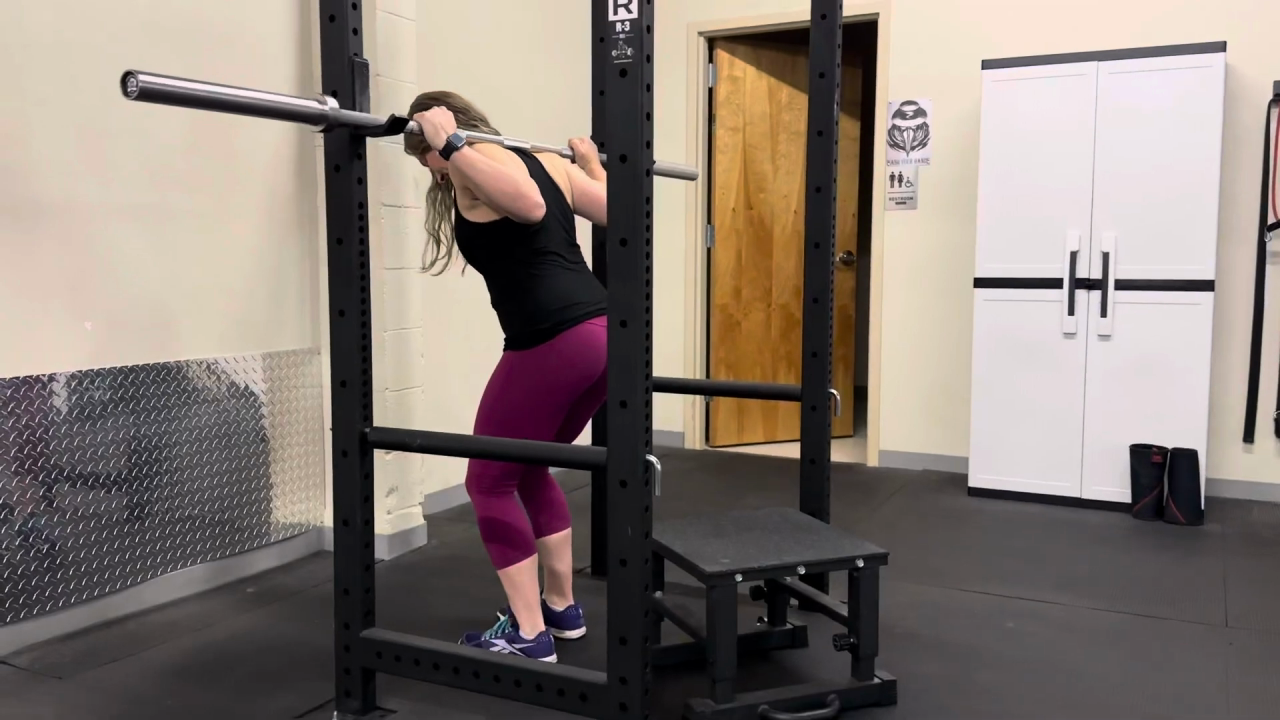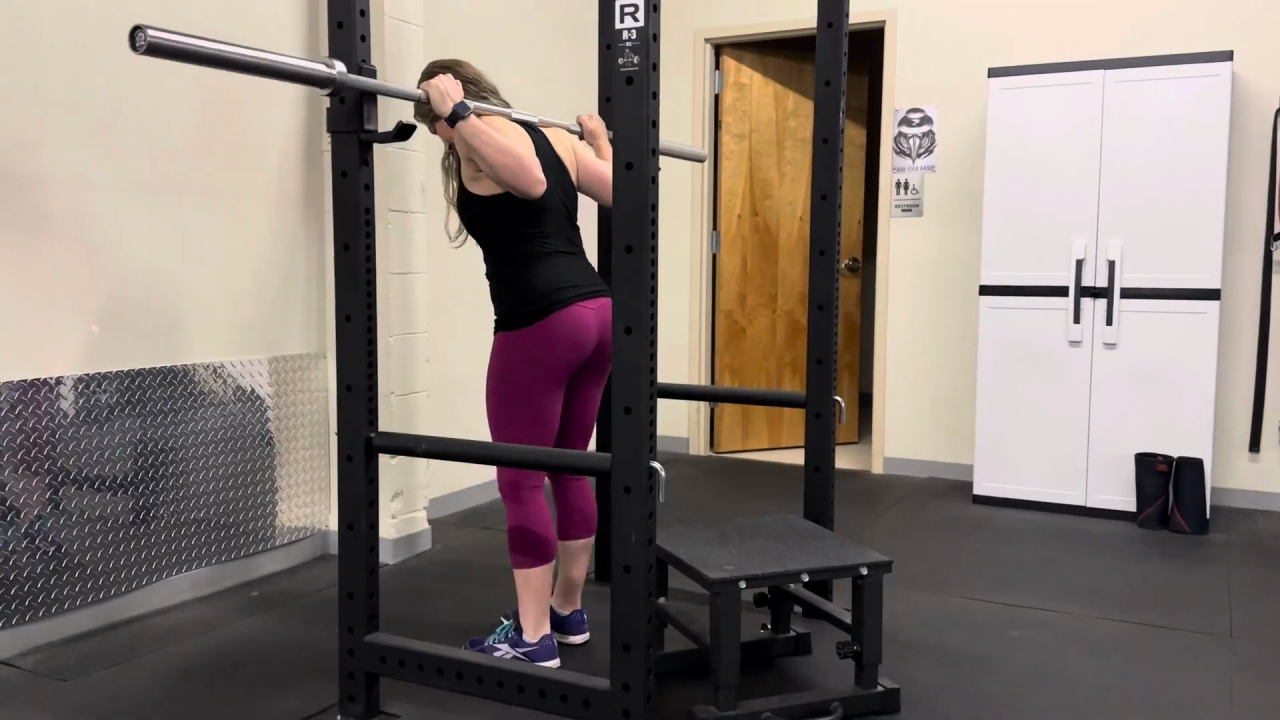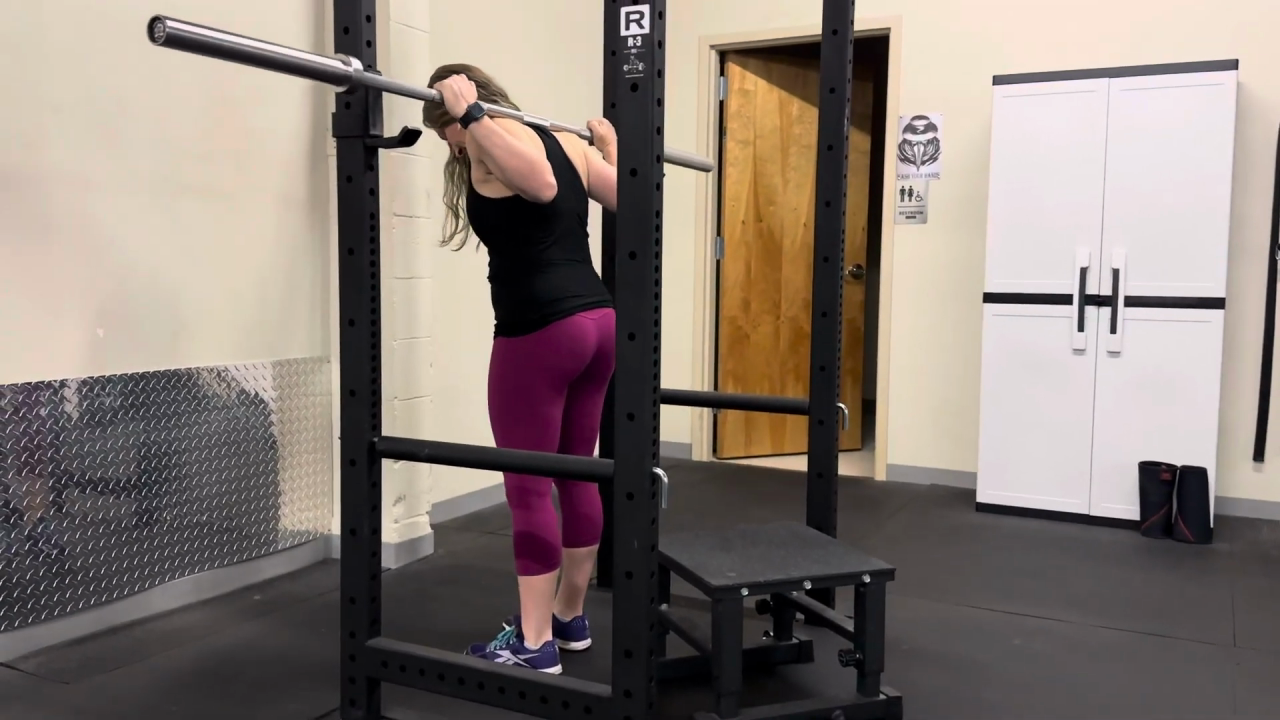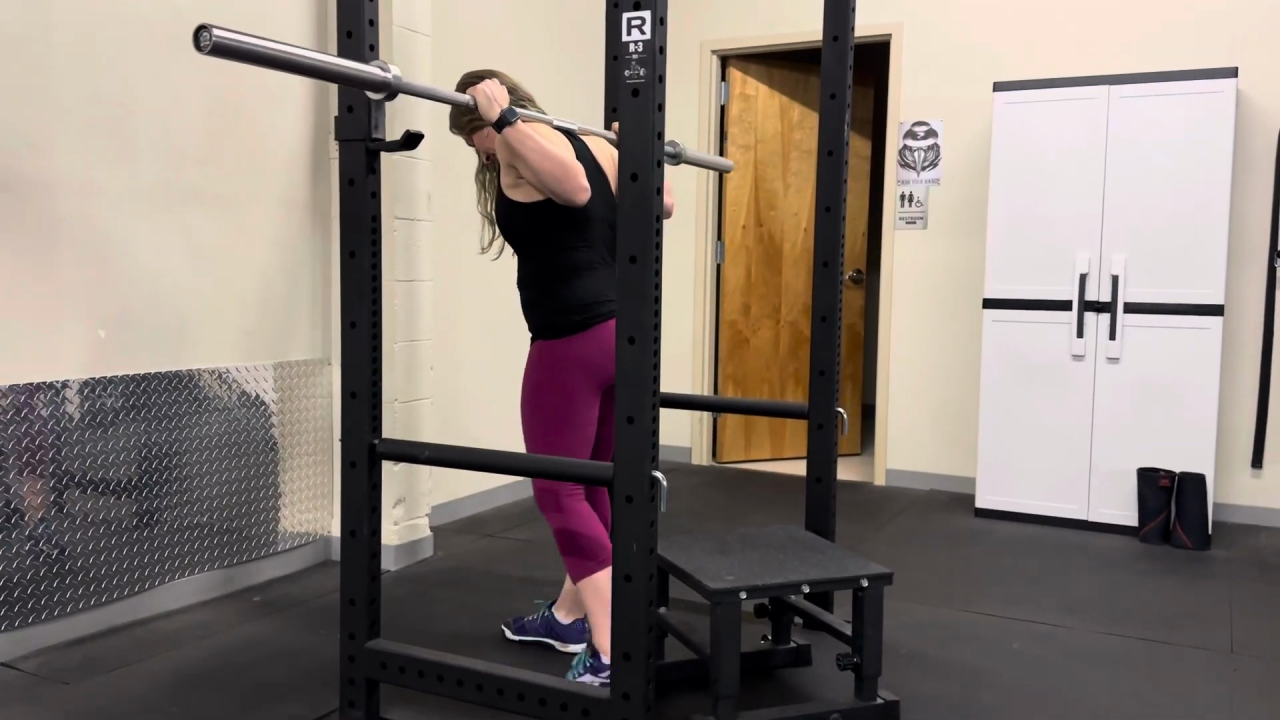
dt=0.5s
person 1, frame 1
left shoulder: (471, 164)
right shoulder: (546, 159)
left elbow: (529, 206)
left wrist: (448, 145)
right wrist: (593, 165)
left hip: (552, 344)
right hip: (601, 333)
left knee: (489, 482)
right knee: (529, 471)
left ankle: (529, 634)
right ankle: (562, 606)
person 1, frame 2
left shoulder: (479, 134)
right shoulder: (555, 136)
left elbow: (529, 181)
right elbow: (623, 194)
left wrist: (456, 113)
right wrist: (599, 141)
left hip: (540, 327)
right hip: (596, 315)
left knee: (520, 484)
right knee: (569, 470)
left ankle: (533, 637)
right ankle: (568, 610)
person 1, frame 3
left shoulder: (490, 138)
right shoulder: (565, 140)
left elbow: (541, 185)
left wrist: (472, 114)
right wrist: (610, 147)
left hip: (540, 335)
right hip: (598, 323)
left knee: (528, 487)
right knee: (576, 477)
left ankle: (534, 643)
right ankle: (569, 616)
person 1, frame 4
left shoulder: (520, 144)
right shoulder: (593, 144)
left elbow: (573, 188)
right elbow: (661, 204)
left wrist: (503, 119)
left hip: (573, 341)
right hip: (621, 331)
left knee: (558, 494)
right knee: (592, 485)
left ankle: (609, 657)
right ankle: (568, 616)
